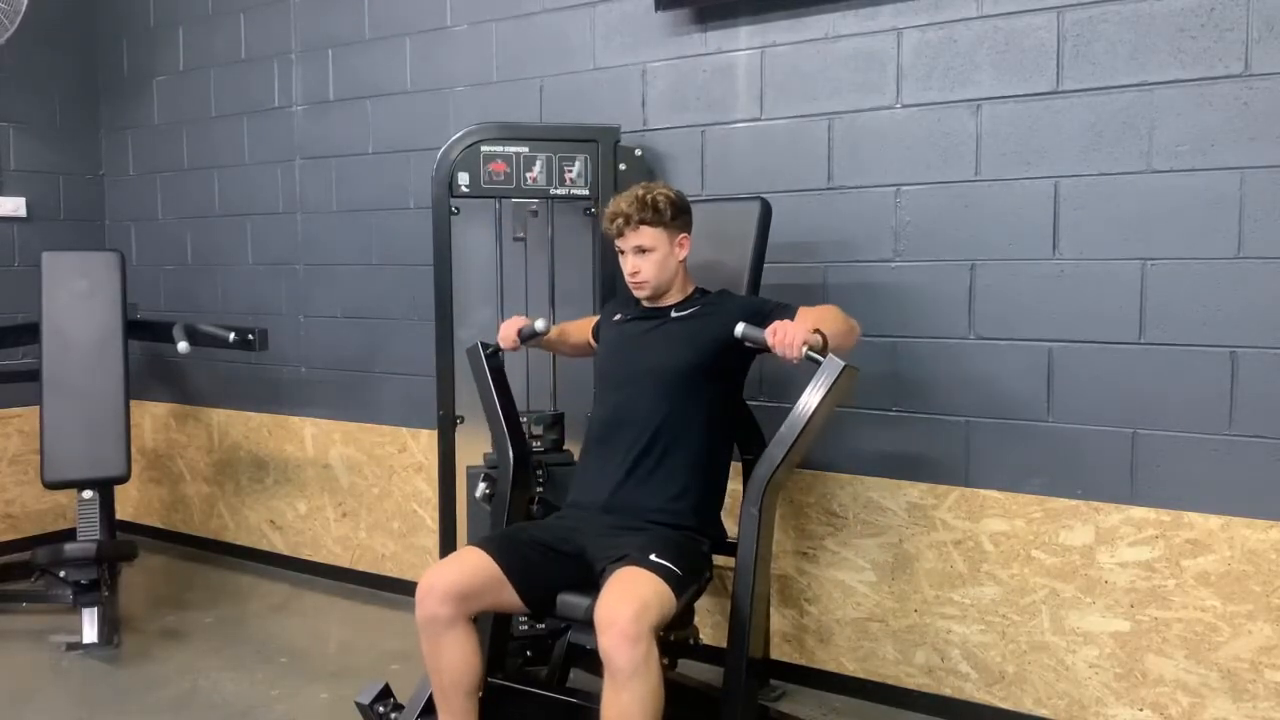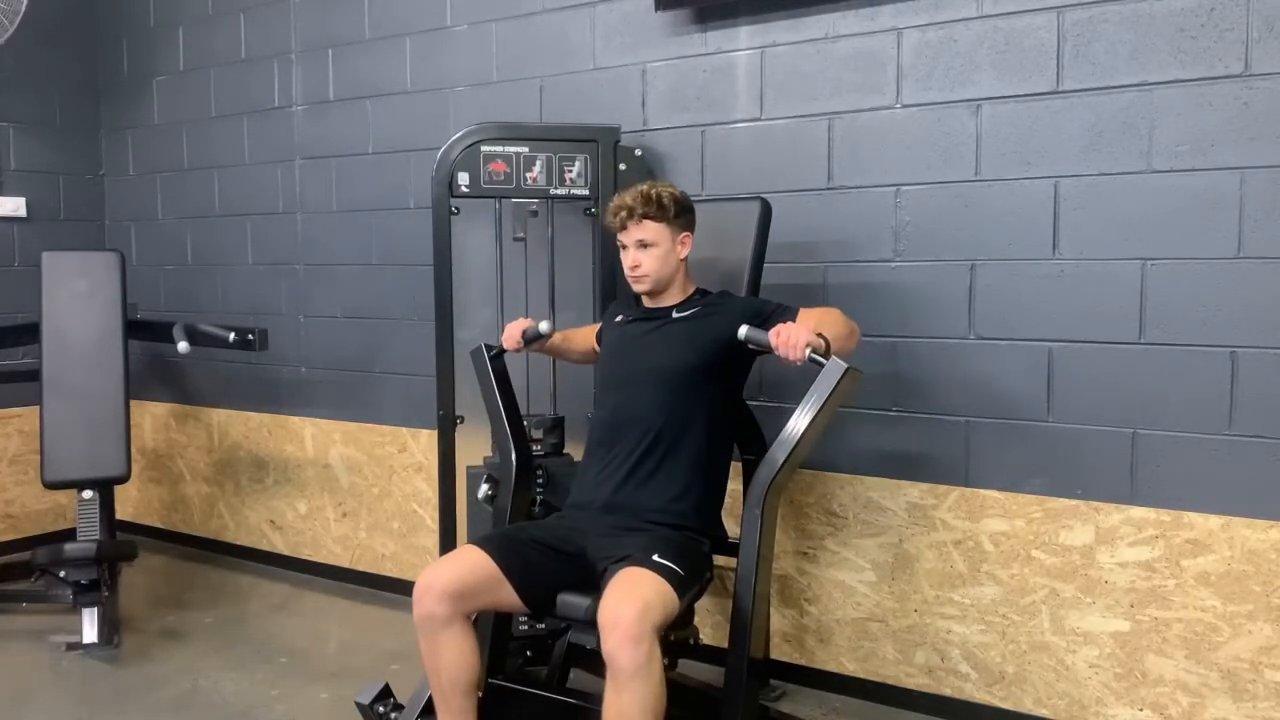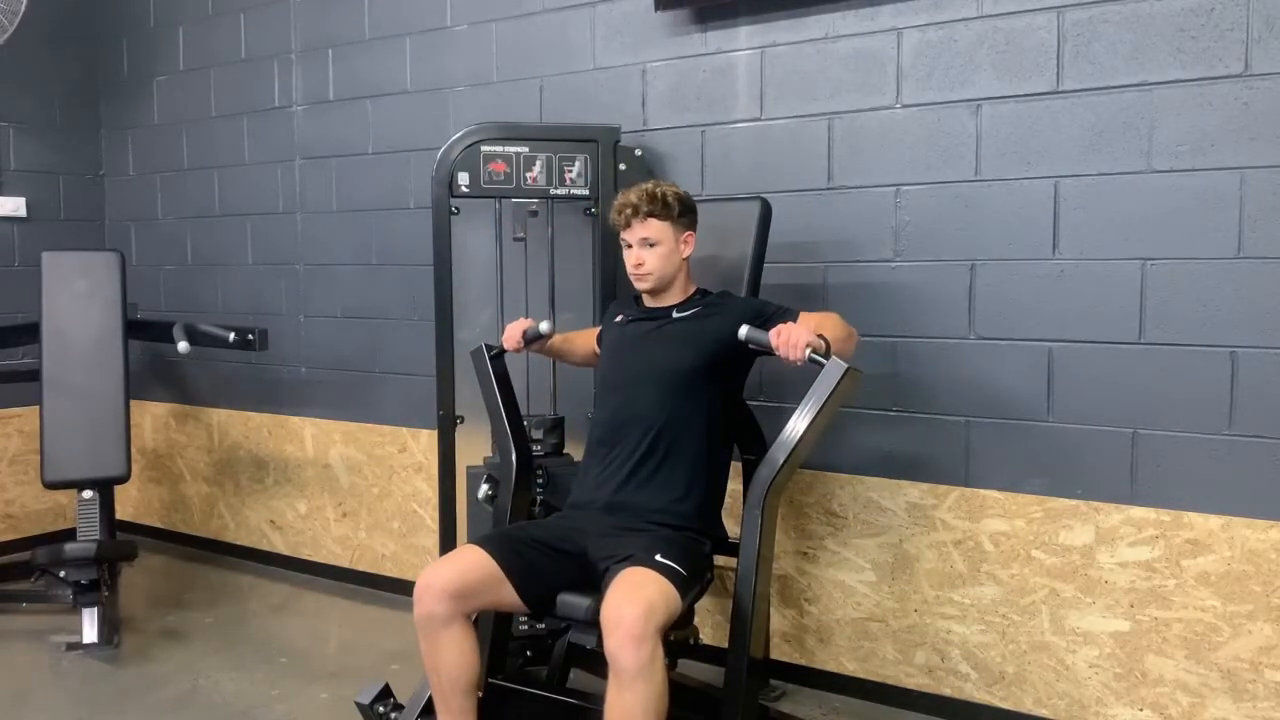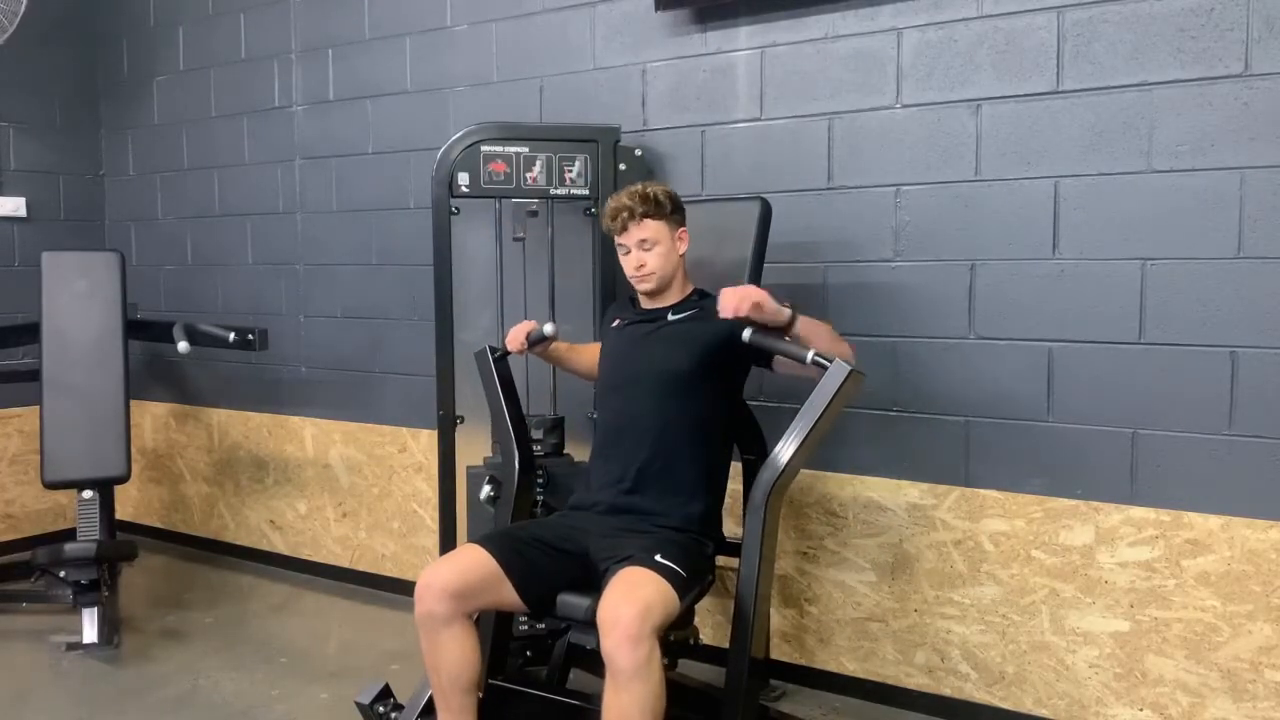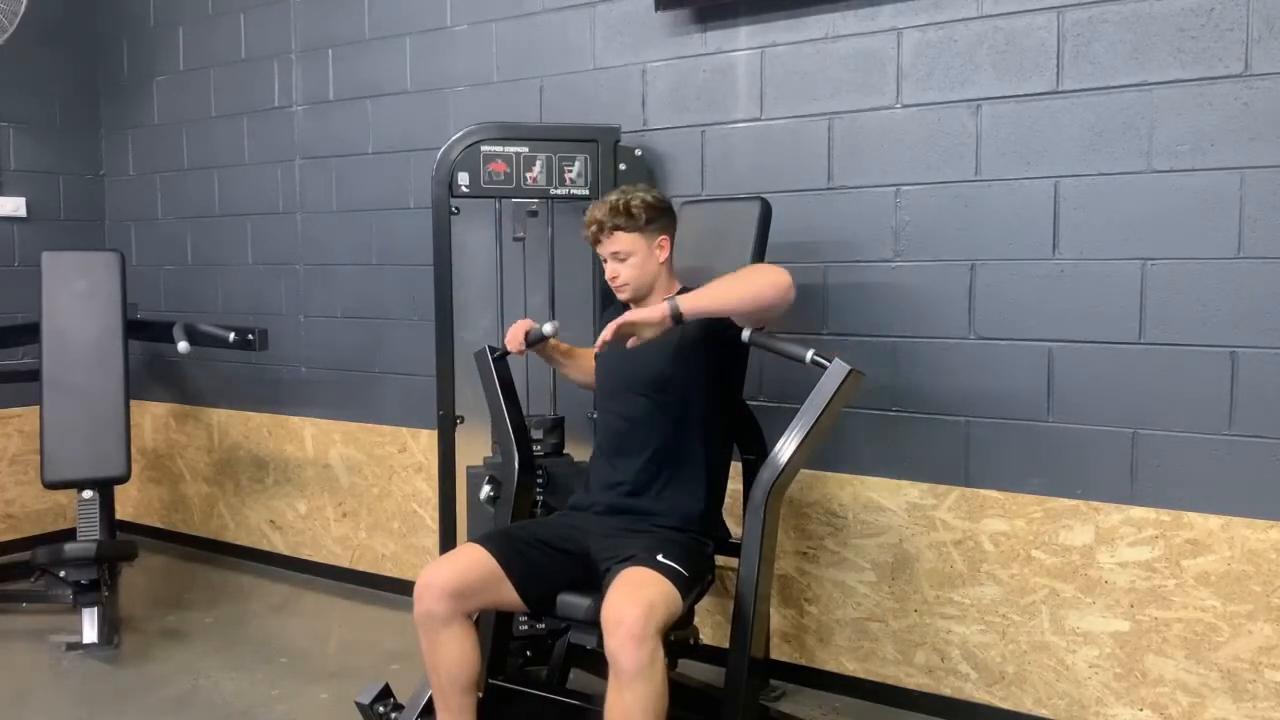
dt=0.3s
person 1, frame 1
left shoulder: (725, 314)
right shoulder: (619, 312)
left elbow: (844, 327)
left wrist: (807, 333)
right wrist: (537, 334)
left hip: (663, 532)
right hip: (578, 520)
left knee: (621, 622)
right knee: (438, 593)
person 1, frame 2
left shoulder: (725, 316)
right shoulder: (622, 314)
left elbow: (844, 329)
left wrist: (810, 337)
right wrist: (541, 340)
left hip: (663, 532)
right hip: (579, 520)
left knee: (625, 624)
right knee: (435, 591)
person 1, frame 3
left shoulder: (726, 317)
right shoulder: (622, 314)
left elbow: (841, 333)
left wrist: (811, 337)
right wrist: (542, 342)
left hip: (664, 532)
right hip: (580, 520)
left knee: (628, 623)
right knee: (436, 590)
person 1, frame 4
left shoulder: (719, 319)
right shoulder: (620, 316)
left elbow: (836, 356)
left wrist: (776, 313)
right wrist: (547, 348)
left hip: (667, 532)
right hip: (584, 519)
left knee: (623, 623)
right knee: (437, 589)
person 1, frame 5
left shoulder: (700, 321)
right shoulder: (619, 325)
left elbow: (777, 286)
left wrist: (668, 313)
right wrist: (546, 346)
left hip: (668, 532)
right hip: (585, 518)
left knee: (628, 623)
right knee: (437, 589)
